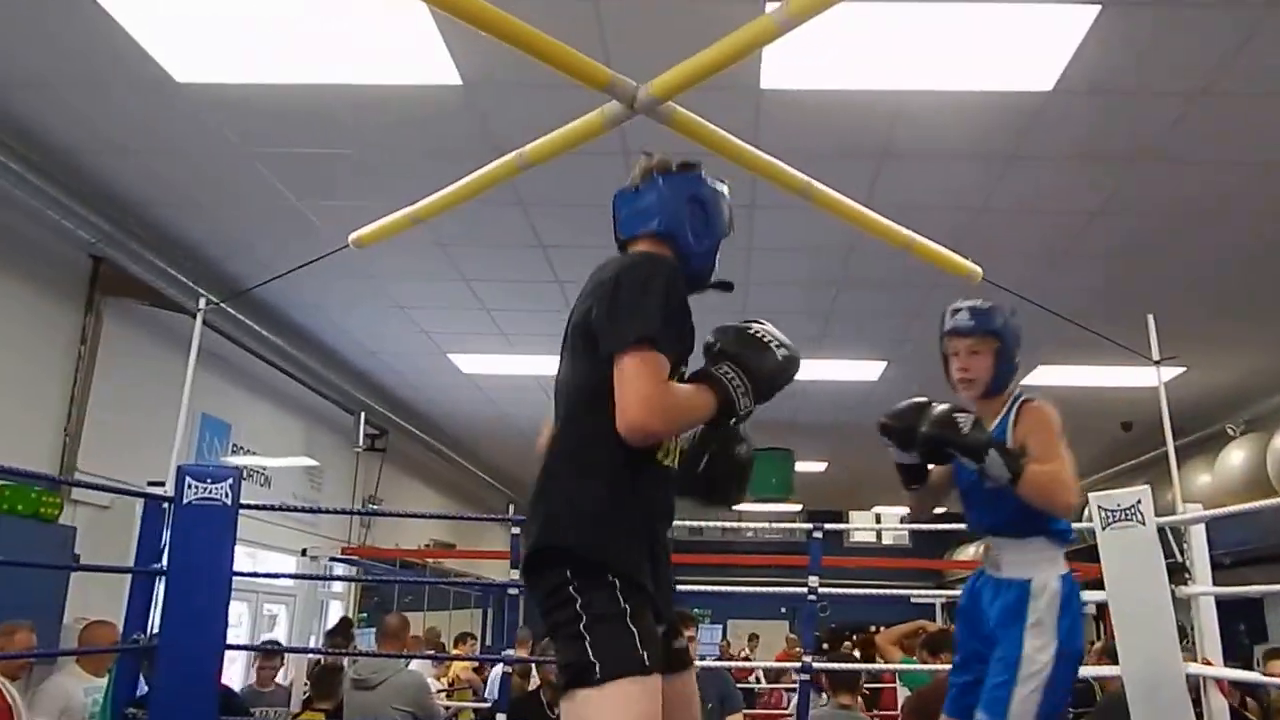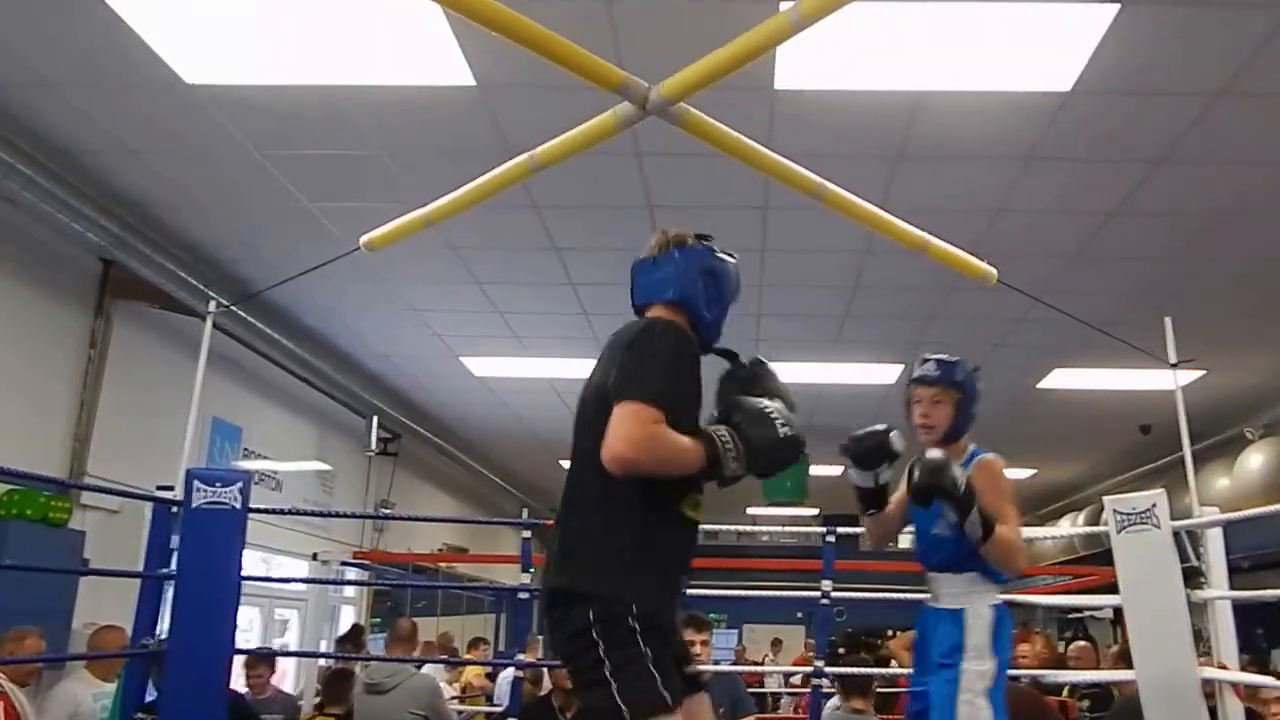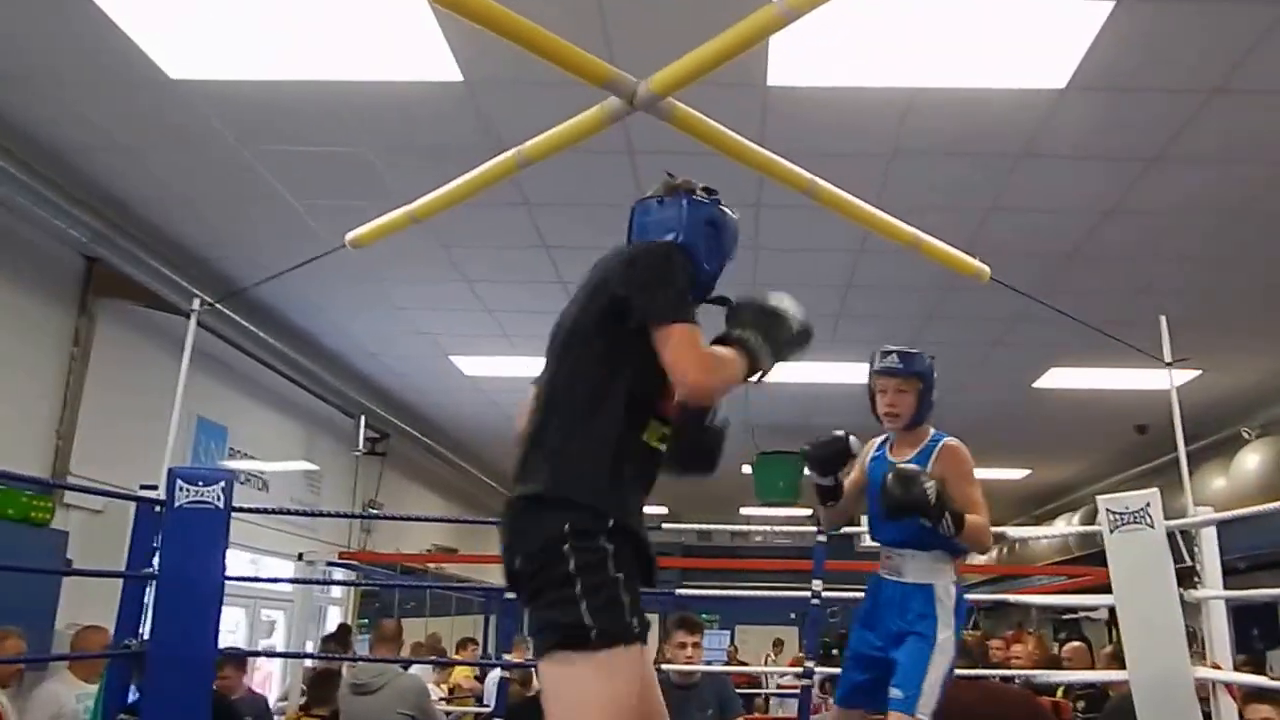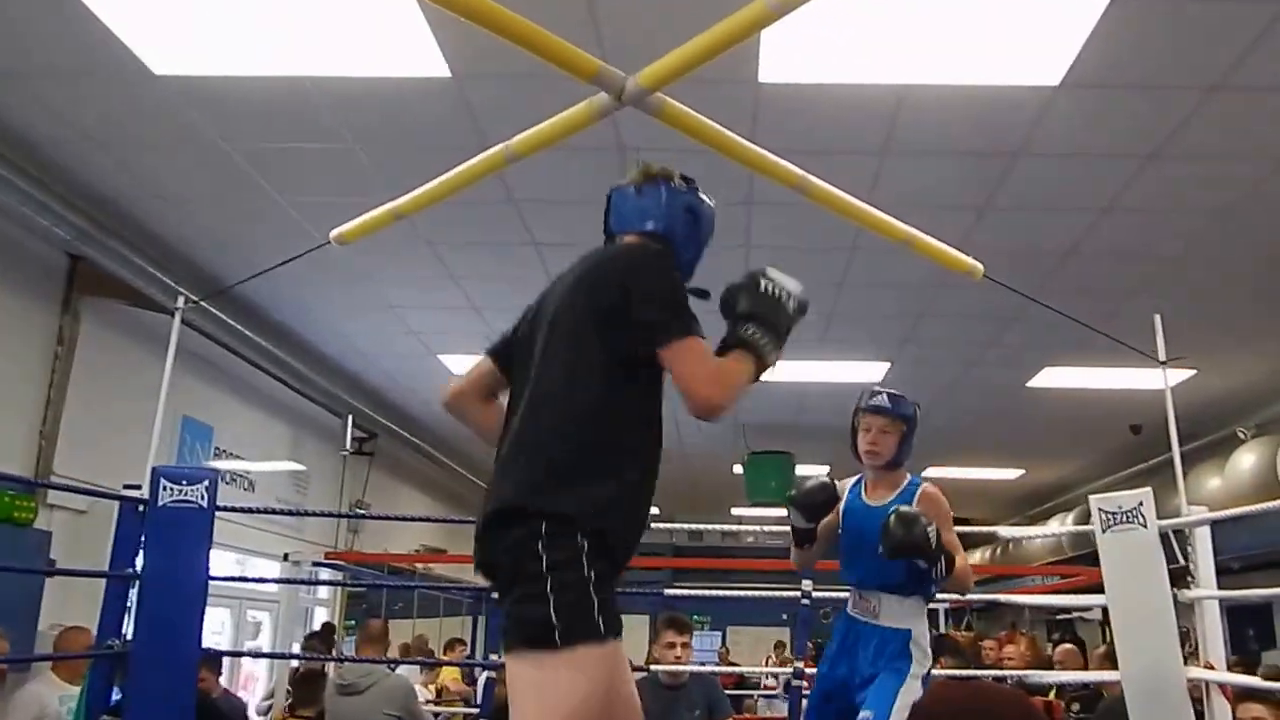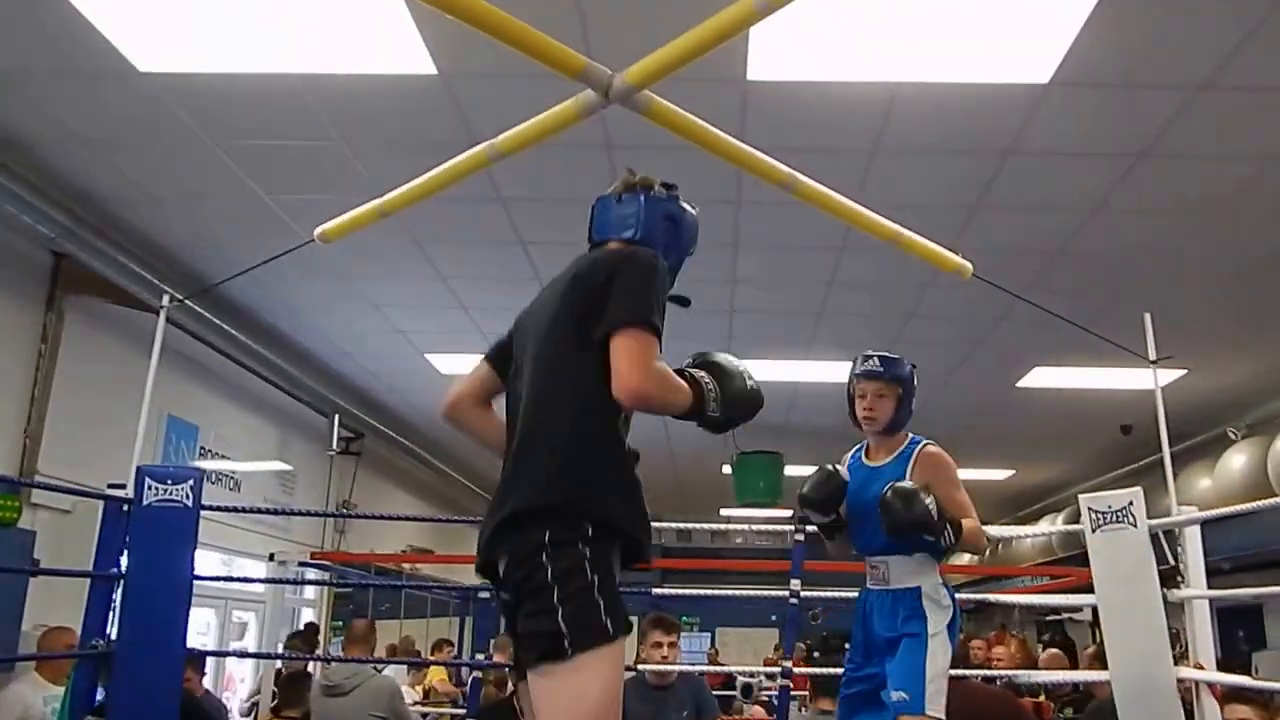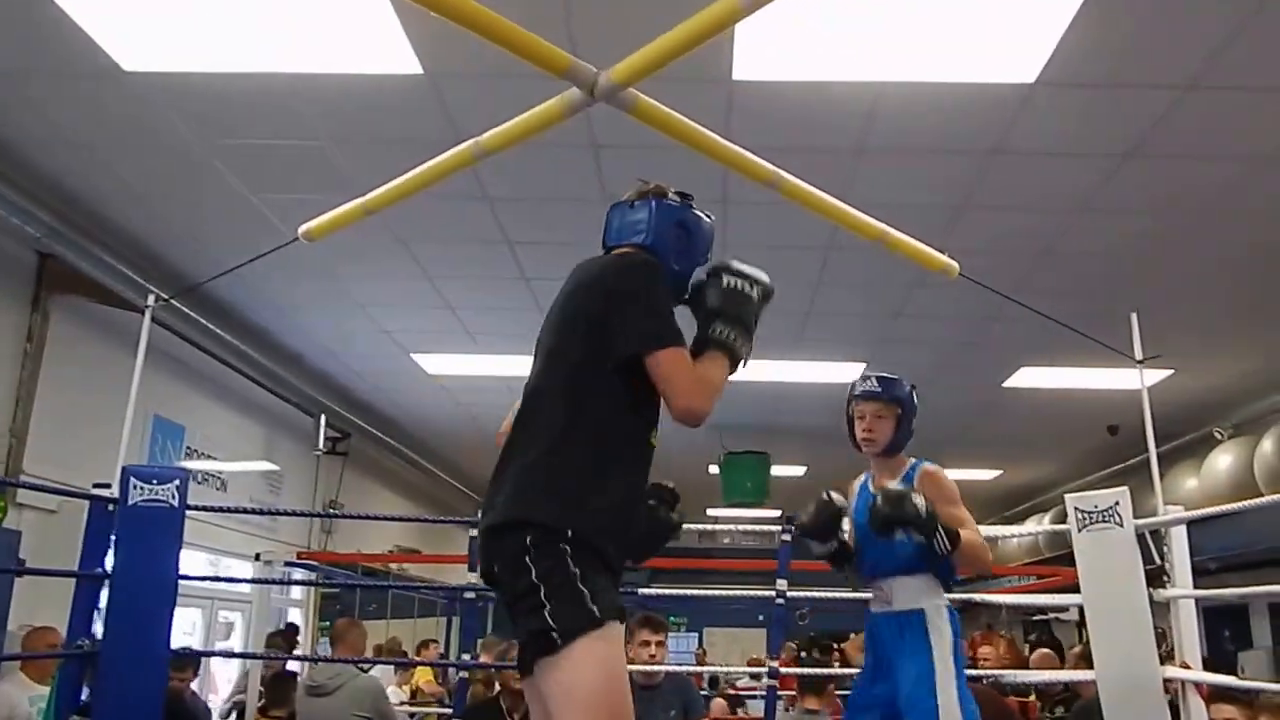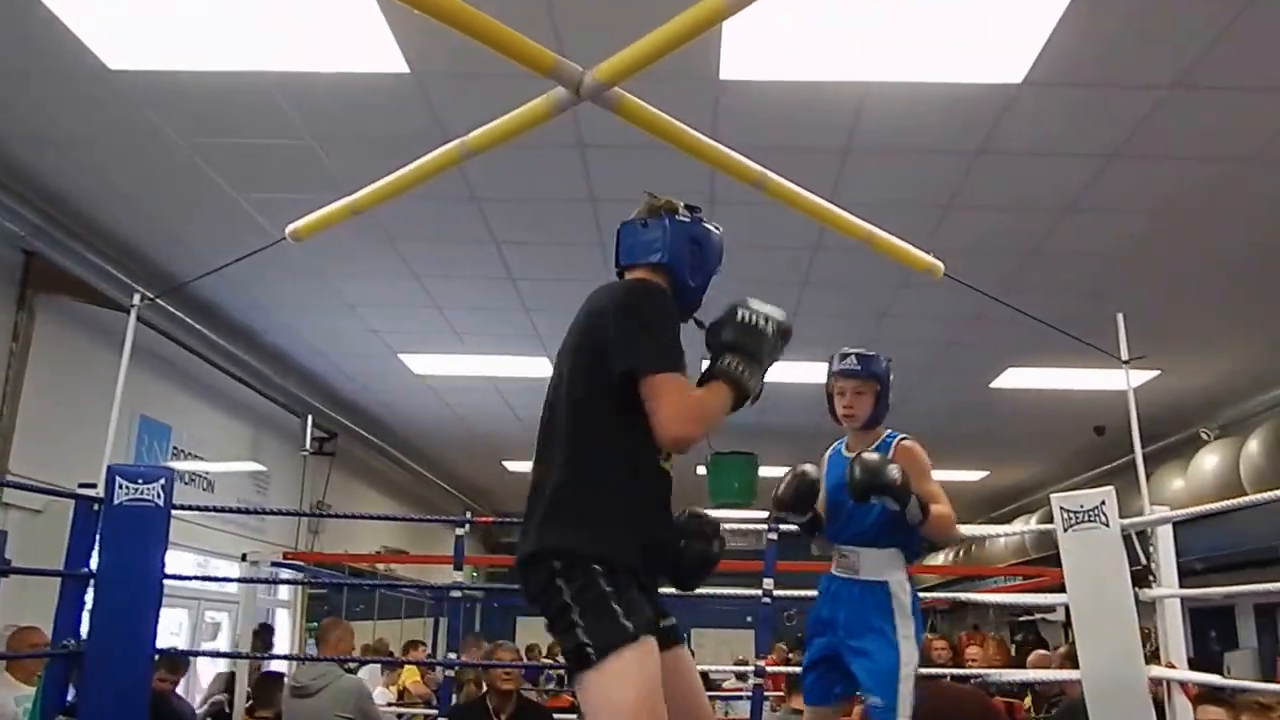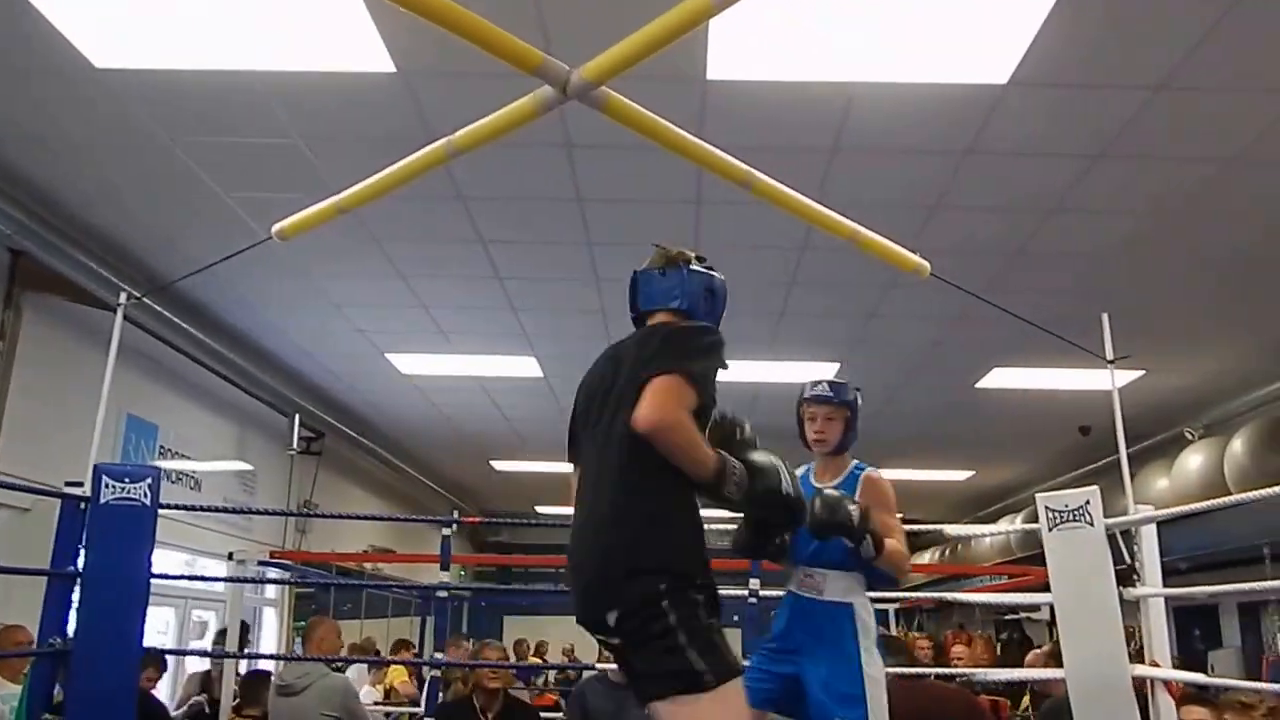
dt=0.2s
person 1, frame 1
left shoulder: (609, 289)
right shoulder: (649, 274)
left elbow: (552, 444)
right elbow: (642, 415)
left wrist: (696, 468)
right wrist: (736, 380)
left hip: (617, 560)
right hip: (590, 564)
person 1, frame 2
left shoulder: (635, 350)
right shoulder: (662, 339)
right elbow: (627, 449)
left wrist: (742, 441)
right wrist: (729, 446)
left hip: (637, 603)
right hip: (608, 605)
person 1, frame 3
left shoulder: (610, 288)
right shoulder: (654, 266)
left elbow: (529, 426)
right elbow: (696, 383)
left wrist: (679, 432)
right wrist: (753, 344)
left hip: (577, 522)
right hip: (578, 523)
person 1, frame 4
left shoulder: (571, 285)
right shoulder: (643, 264)
left elbow: (461, 396)
right elbow: (706, 394)
right wrist: (758, 339)
left hip: (547, 522)
right hip: (559, 527)
person 1, frame 5
left shoulder: (556, 294)
right shoulder: (634, 265)
left elbow: (460, 402)
right elbow: (634, 382)
right wrist: (707, 391)
left hip: (531, 527)
right hip: (564, 523)
person 1, frame 6
left shoulder: (586, 293)
right shoulder: (633, 275)
left elbow: (511, 433)
right elbow: (691, 401)
right wrist: (728, 332)
left hip: (560, 535)
right hip: (549, 535)
person 1, frame 7
left shoulder: (608, 315)
right shoulder: (639, 300)
right elbow: (677, 427)
left wrist: (662, 532)
right wrist: (740, 367)
left hip: (617, 559)
right hip: (580, 556)
person 1, frame 8
left shoulder: (602, 367)
right shoulder: (690, 340)
right elbow: (656, 416)
right wrist: (727, 474)
left hip: (603, 574)
right hip: (653, 576)
person 2, frame 1
left shoulder: (1033, 415)
right shoulder: (959, 423)
left elbow: (1065, 499)
right elbow: (922, 506)
left wrist: (984, 451)
right wrist: (910, 457)
left hip: (1036, 591)
right hip: (988, 588)
person 2, frame 2
left shoulder: (984, 469)
right shoulder: (921, 469)
left elbow: (1015, 560)
right elbow: (879, 537)
left wrist: (965, 507)
right wrist: (867, 478)
left hip: (975, 623)
right hip: (936, 619)
person 2, frame 3
left shoulder: (948, 453)
right shoulder: (872, 452)
left elbow: (983, 538)
right elbow: (834, 520)
left wrist: (935, 510)
right wrist: (826, 476)
left hip: (930, 601)
right hip: (884, 594)
person 2, frame 4
left shoulder: (924, 499)
right shoulder: (844, 493)
left elbow: (964, 581)
right elbow: (802, 562)
left wrist: (930, 554)
right wrist: (803, 520)
left hip: (901, 642)
right hip: (852, 634)
person 2, frame 5
left shoulder: (927, 459)
right shoulder: (850, 464)
left elbow: (977, 538)
right elbow: (842, 544)
left wrist: (933, 523)
right wrist: (822, 513)
left hip: (921, 605)
right hip: (873, 604)
person 2, frame 6
left shoulder: (926, 479)
right shoulder: (859, 489)
left elbow: (980, 556)
left wrist: (927, 525)
right wrist: (828, 543)
left hip: (926, 626)
right hip: (881, 627)
person 2, frame 7
left shoulder: (903, 452)
right shoulder: (832, 458)
left elbow: (947, 529)
left wrist: (900, 495)
right wrist: (802, 511)
left hip: (884, 596)
right hip: (836, 592)
person 2, frame 8
left shoulder: (868, 483)
right shoulder: (797, 480)
left elbow: (900, 563)
left wrist: (857, 533)
right wrist: (767, 542)
left hip: (844, 616)
right hip: (796, 610)
